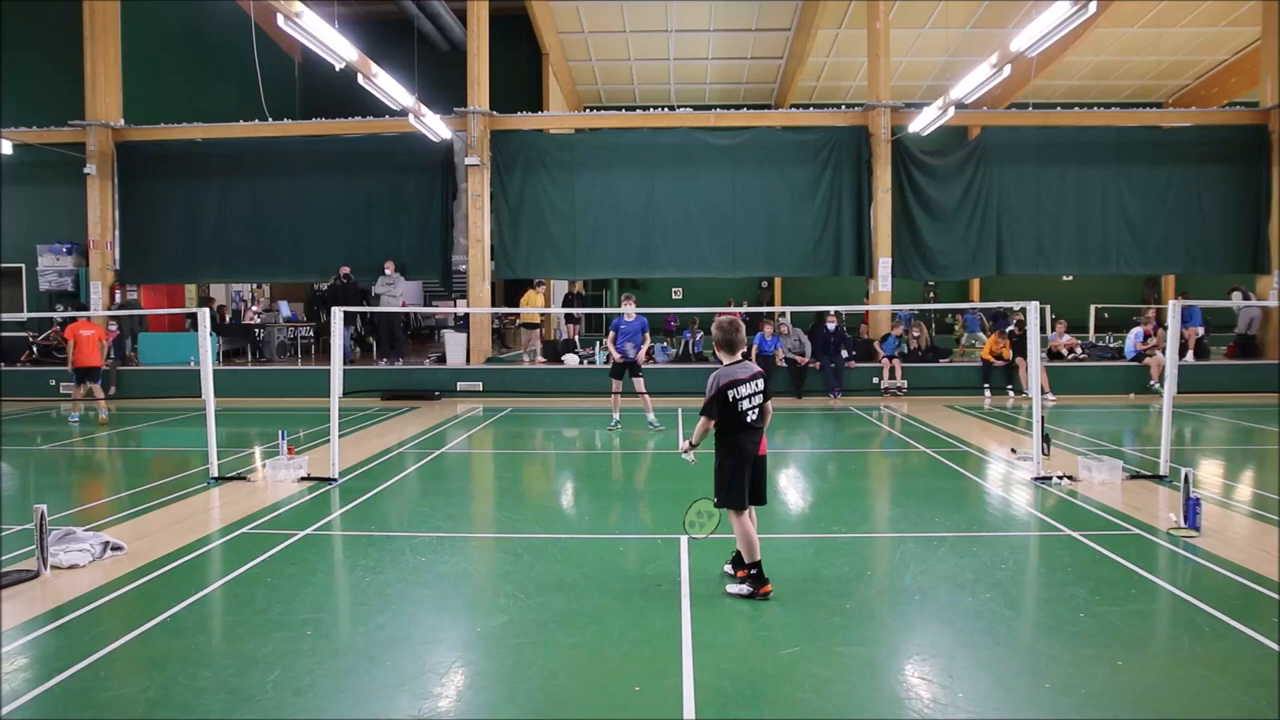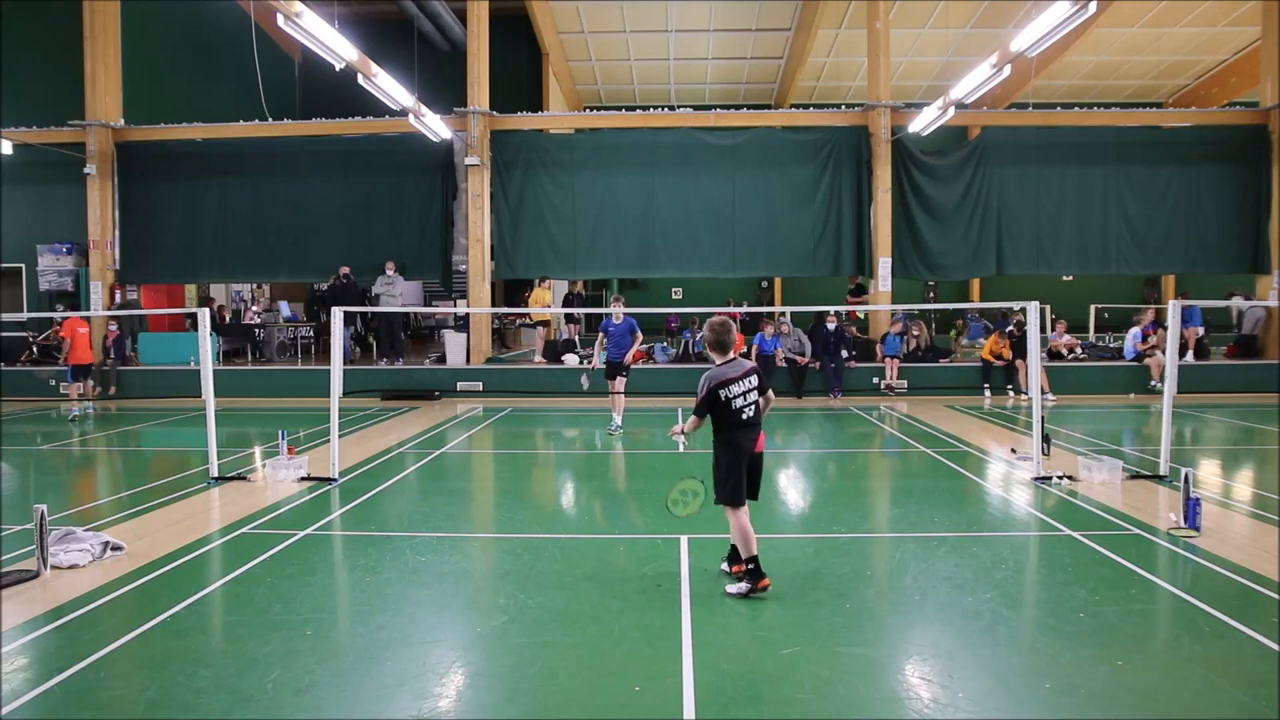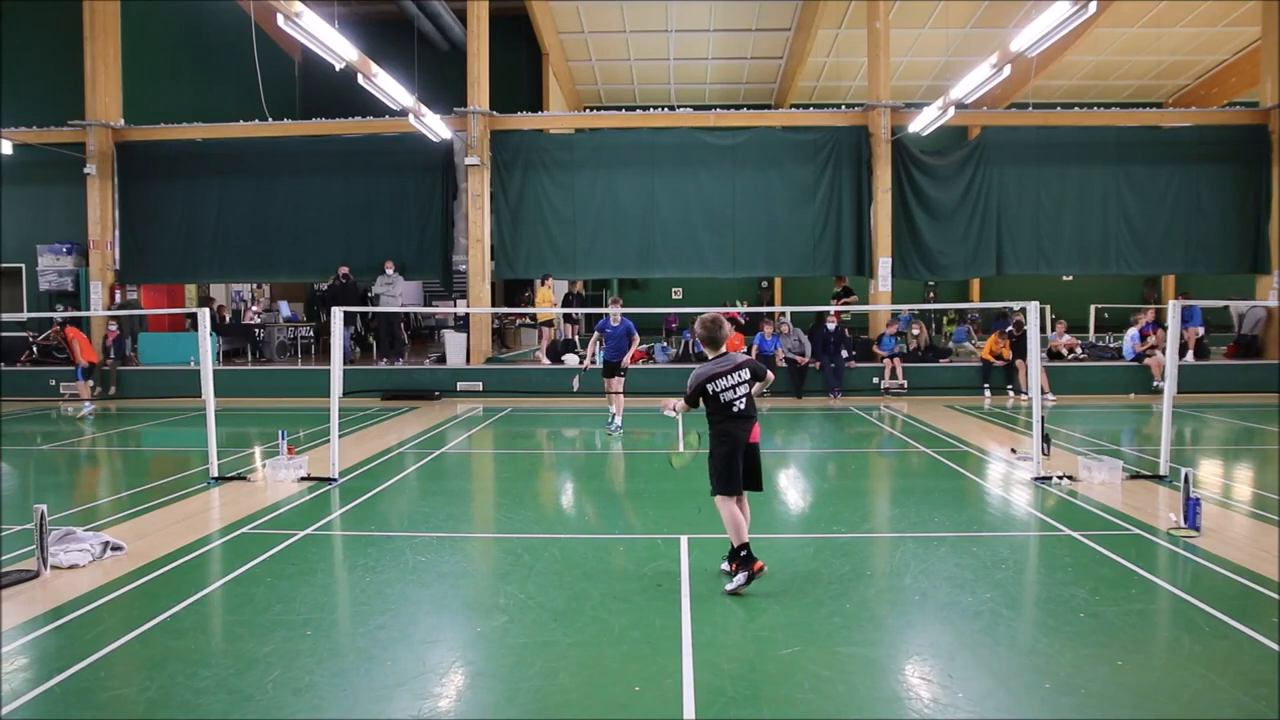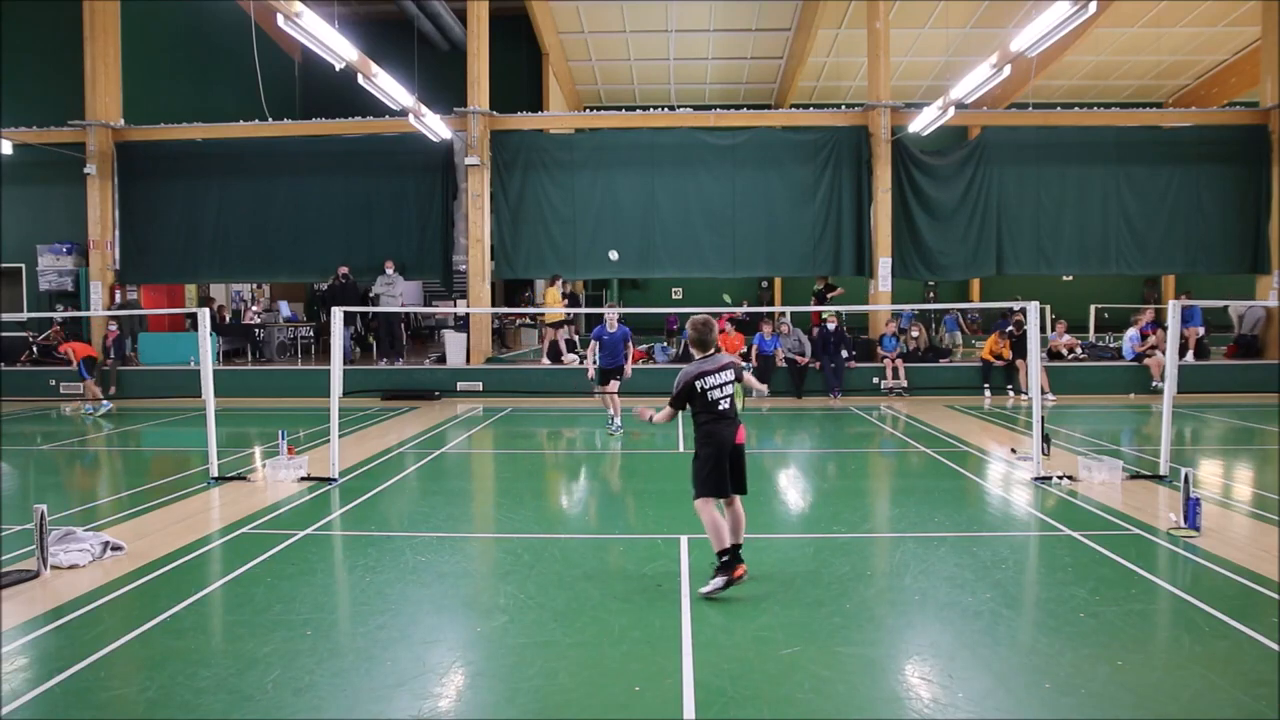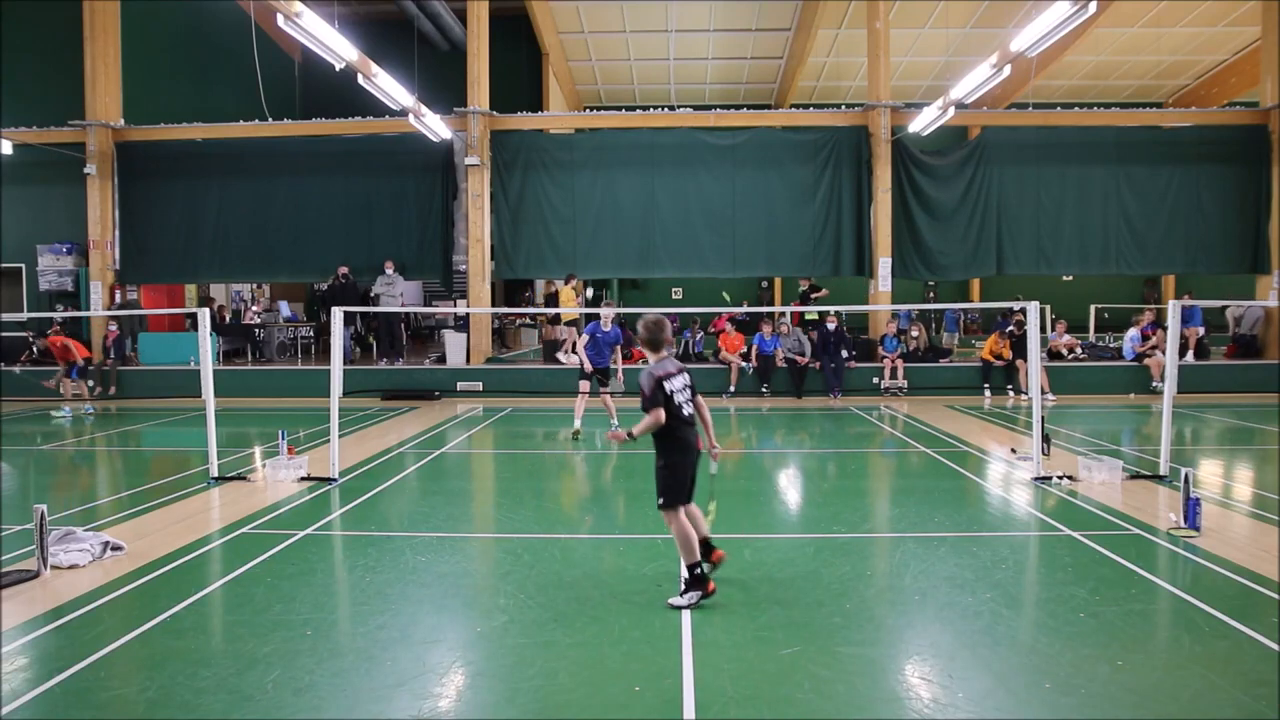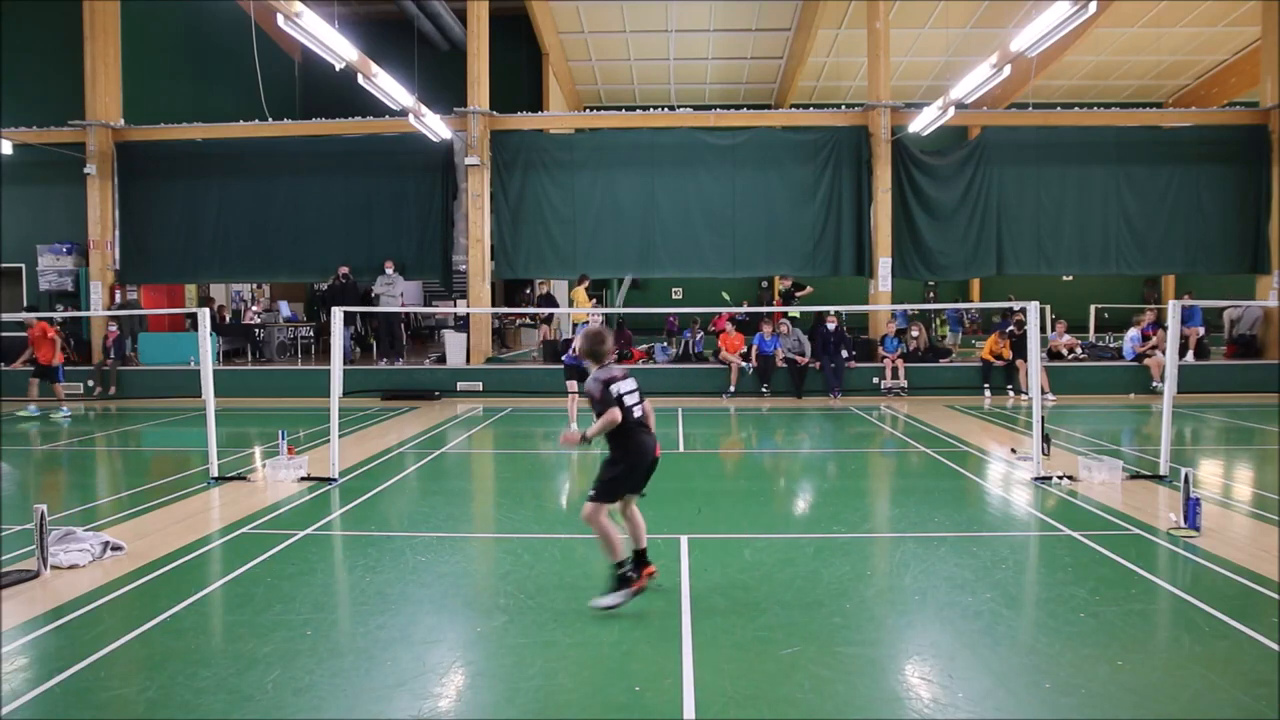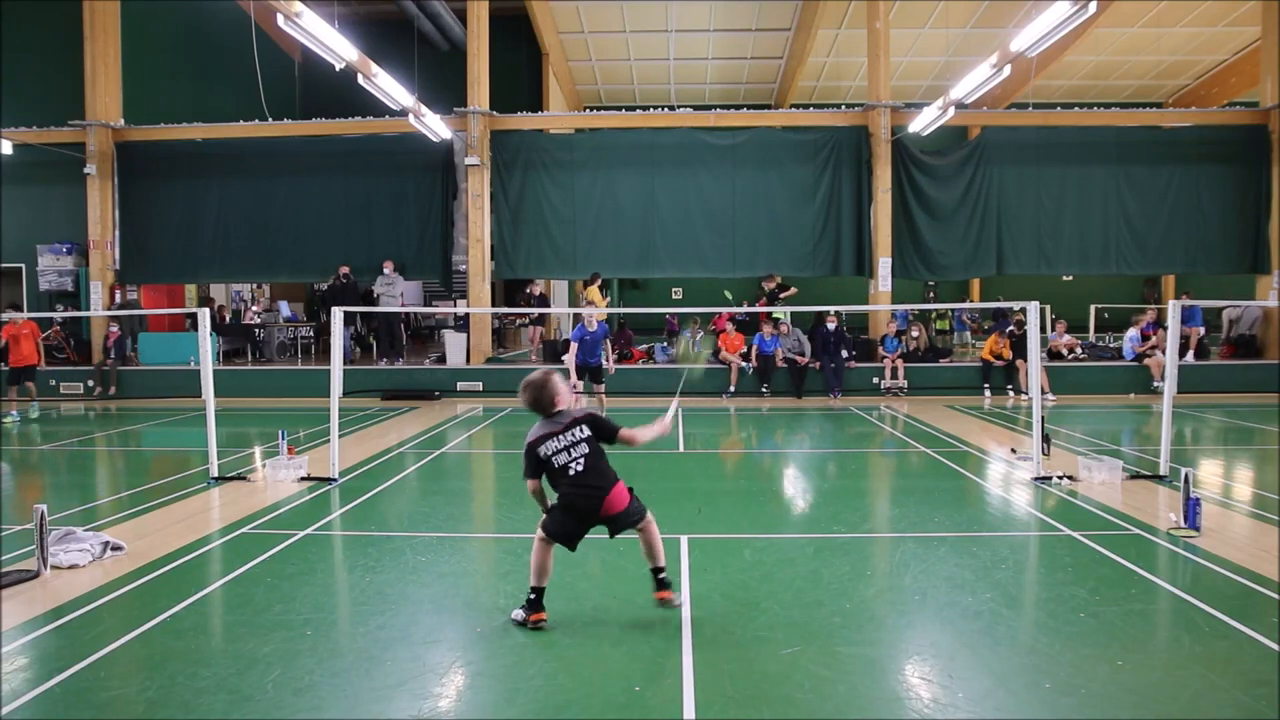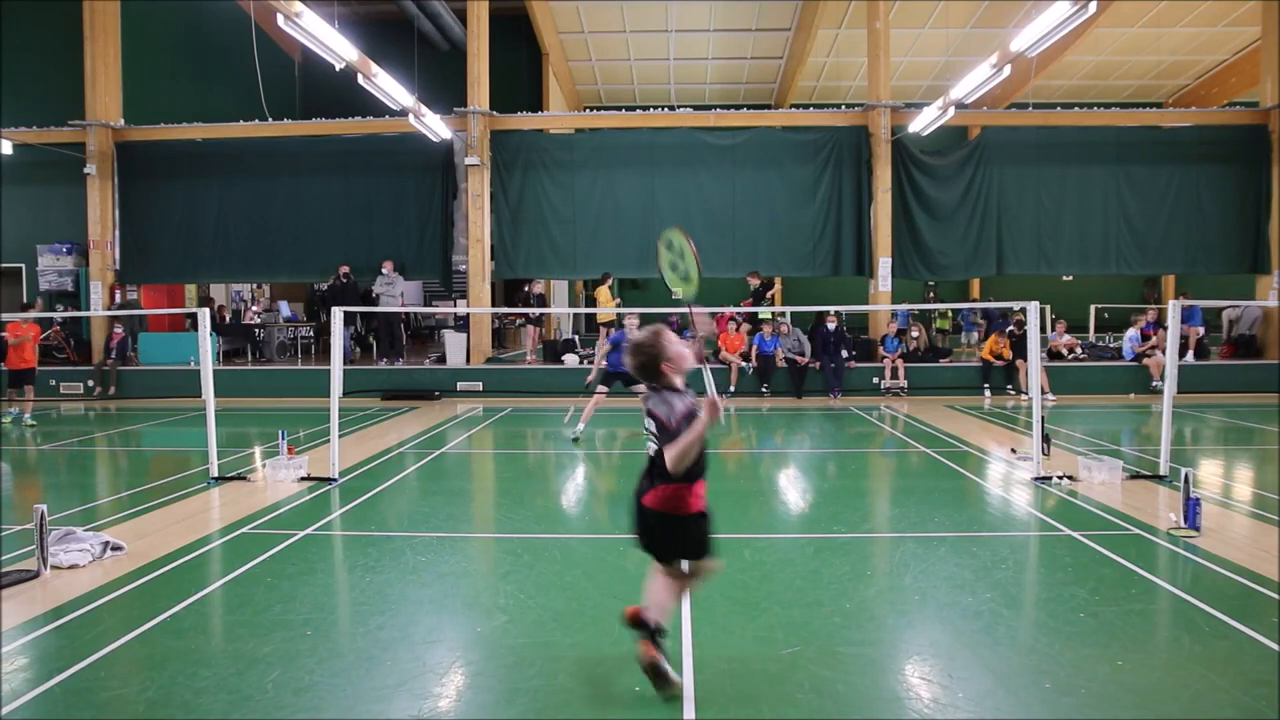
dt=0.4s
person 1, frame 1
left shoulder: (719, 378)
right shoulder: (757, 372)
left elbow: (707, 422)
right elbow: (767, 410)
left wrist: (691, 444)
left hip: (732, 451)
right hip: (757, 448)
left knee: (737, 513)
right knee: (747, 509)
left ankle: (757, 579)
right ankle: (741, 563)
person 1, frame 2
left shoulder: (711, 379)
right shoulder: (751, 368)
left elbow: (697, 420)
right elbow: (769, 399)
left wrist: (681, 430)
left hip: (730, 447)
right hip: (755, 442)
left knee: (733, 509)
right knee: (740, 502)
left ankle: (755, 574)
right ankle: (736, 558)
person 1, frame 3
left shoulder: (700, 375)
right shoulder: (744, 361)
left elbow: (686, 407)
right elbow: (768, 379)
left wrist: (673, 405)
left hip: (725, 440)
right hip: (749, 434)
left knee: (724, 500)
right knee: (739, 496)
left ankle: (748, 560)
right ankle: (736, 556)
person 1, frame 4
left shoulder: (688, 375)
right shoulder: (728, 363)
left elbow: (671, 413)
right elbow: (744, 377)
left wrist: (652, 417)
right wrist: (759, 387)
left hip: (710, 441)
right hip: (734, 436)
left knee: (705, 504)
right knee: (731, 499)
left ankle: (726, 566)
right ankle: (735, 558)
person 1, frame 5
left shoulder: (650, 376)
right shoulder: (679, 368)
left elbow: (657, 417)
right elbow: (700, 405)
left wrist: (630, 435)
right wrist: (712, 441)
left hip: (672, 450)
right hip: (691, 444)
left knee: (672, 514)
right knee: (684, 505)
left ankle: (699, 581)
right ankle: (710, 551)
person 1, frame 6
left shoulder: (596, 382)
right shoulder: (625, 374)
left elbow: (613, 417)
right elbow: (648, 410)
left wrist: (583, 437)
left hip: (628, 452)
right hip: (648, 448)
left knee: (592, 512)
right knee: (625, 500)
left ankle: (626, 578)
right ankle: (640, 564)
person 1, frame 7
left shoulder: (534, 439)
right shoulder: (585, 418)
left elbow: (533, 486)
right elbow: (632, 438)
left wrist: (547, 510)
right wrist: (662, 425)
left hip: (572, 504)
right hip: (611, 497)
left knee: (543, 540)
right knee: (646, 523)
left ankle: (534, 608)
right ankle: (663, 586)
person 1, frame 8
left shoulder: (657, 392)
right shoulder: (680, 410)
right elbow: (675, 463)
right wrist: (705, 422)
left hip: (651, 497)
right hip: (675, 501)
left knee: (667, 569)
right knee: (701, 567)
left ankle: (650, 643)
right ankle: (647, 615)
